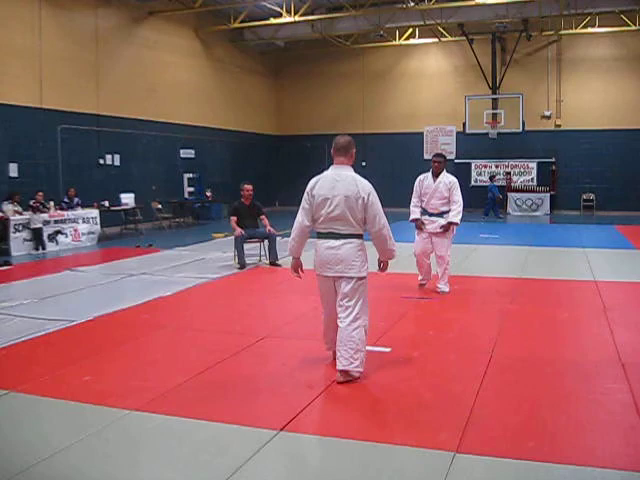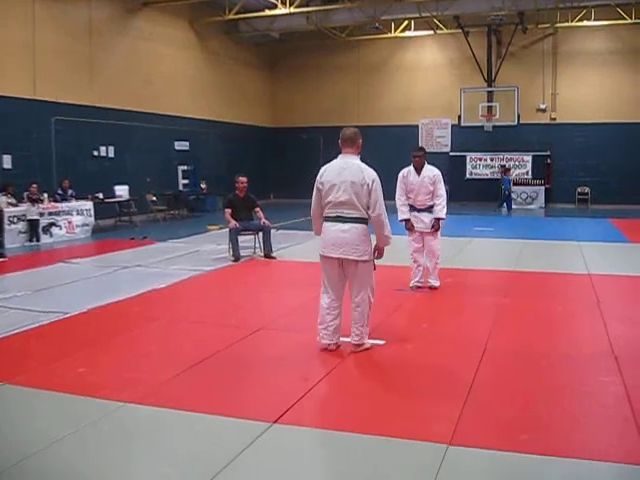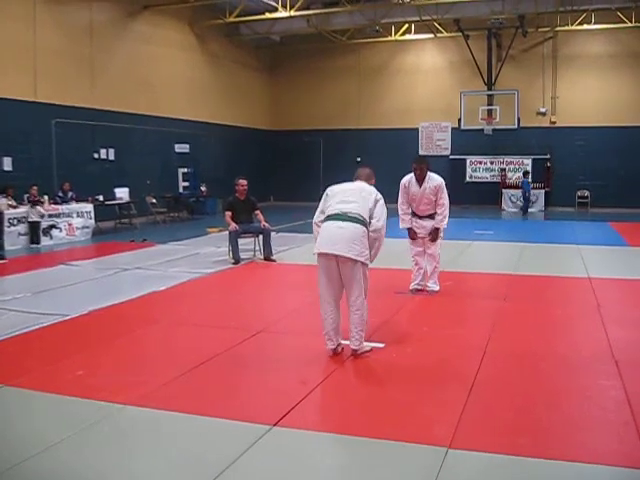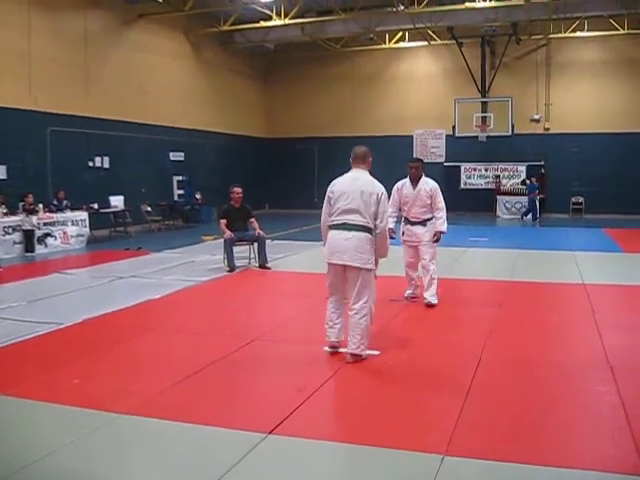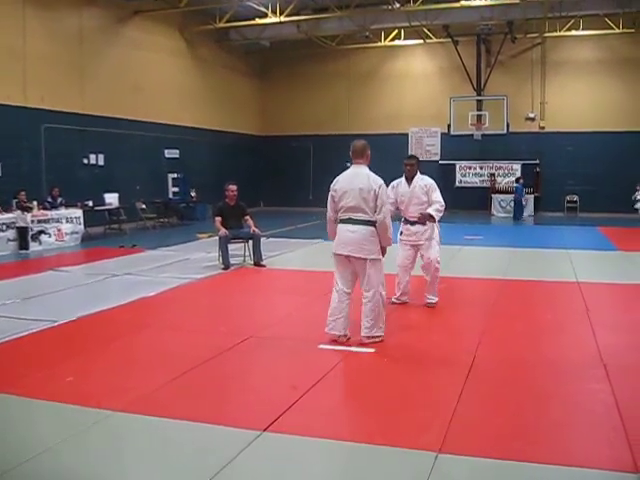
dt=0.7s
person 1, frame 1
left shoulder: (315, 183)
right shoulder: (362, 185)
left elbow: (303, 223)
right elbow: (378, 225)
left wrist: (295, 254)
right wrist: (386, 253)
left hip: (324, 251)
right hip: (351, 252)
left knee: (330, 308)
right knee: (351, 312)
left ankle: (335, 351)
right ankle: (347, 366)
person 1, frame 2
left shoulder: (325, 171)
right shoulder: (367, 173)
left elbow: (316, 209)
right elbow: (377, 212)
left wrist: (322, 231)
right wrist: (382, 241)
left hip: (330, 235)
right hip: (356, 236)
left knee: (330, 292)
right knee: (361, 293)
left ankle: (328, 339)
right ankle: (359, 340)
person 1, frame 3
left shoulder: (334, 188)
right shoulder: (375, 194)
left elbow: (317, 220)
right elbow: (378, 228)
left wrist: (323, 244)
right wrist: (369, 256)
left hip: (328, 236)
right hip: (354, 237)
left knee: (328, 297)
right knee: (357, 297)
left ankle: (333, 344)
right ankle: (357, 345)
person 1, frame 4
left shoulder: (335, 184)
right shoulder: (376, 187)
left elbow: (325, 220)
right elbow: (381, 226)
right wrist: (378, 255)
left hip: (335, 242)
right hip: (360, 244)
left knee: (335, 295)
right knee: (360, 300)
left ankle: (334, 340)
right ankle: (355, 349)
person 1, frame 5
left shoulder: (338, 180)
right shoulder: (376, 181)
left elbow: (331, 215)
right elbow: (383, 217)
left wrist: (335, 238)
right wrist: (384, 242)
left hip: (344, 236)
right hip: (367, 237)
left knee: (341, 288)
right knee: (372, 289)
left ankle: (338, 331)
right ankle: (370, 333)
person 2, frame 1
left shoulder: (451, 181)
right shoulder: (421, 179)
left elbow: (457, 203)
right elbow: (415, 200)
left wrist: (450, 222)
right wrist: (417, 219)
left hip: (443, 221)
right hip: (424, 221)
left knee: (443, 255)
right knee: (420, 252)
left ankle: (442, 285)
right ankle: (424, 278)
person 2, frame 2
left shoulder: (434, 173)
right shoulder: (404, 174)
left elbow: (440, 197)
right elbow: (401, 198)
left wrist: (438, 219)
right wrist: (406, 219)
left hip: (430, 216)
right hip: (413, 216)
left knee: (433, 250)
right knee: (416, 251)
left ankle: (433, 281)
right ankle: (416, 281)
person 2, frame 3
left shoulder: (437, 182)
right shoulder: (406, 182)
left elbow: (442, 206)
right elbow: (403, 206)
left wrist: (437, 228)
right wrist: (408, 228)
left hip: (433, 221)
right hip: (415, 221)
left knee: (433, 254)
right knee: (416, 255)
left ankle: (432, 285)
right ankle: (417, 284)
person 2, frame 4
left shoulder: (432, 185)
right shoulder: (400, 186)
left elbow: (439, 209)
right elbow: (393, 208)
left wrist: (439, 229)
right wrist: (390, 226)
left hip: (427, 229)
right hip: (408, 228)
left knee: (428, 264)
right knee: (410, 264)
left ankle: (430, 297)
right ankle: (412, 292)
person 2, frame 5
left shoulder: (428, 183)
right shoulder: (396, 185)
left elbow: (439, 204)
right elbow: (388, 204)
left wrist: (429, 215)
left hip: (427, 228)
right hip: (407, 229)
left knee: (432, 263)
right knee: (403, 265)
left ankle: (432, 297)
right ankle: (400, 296)
